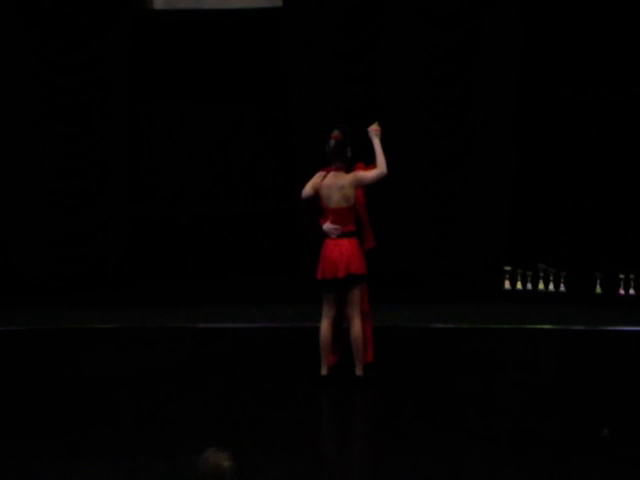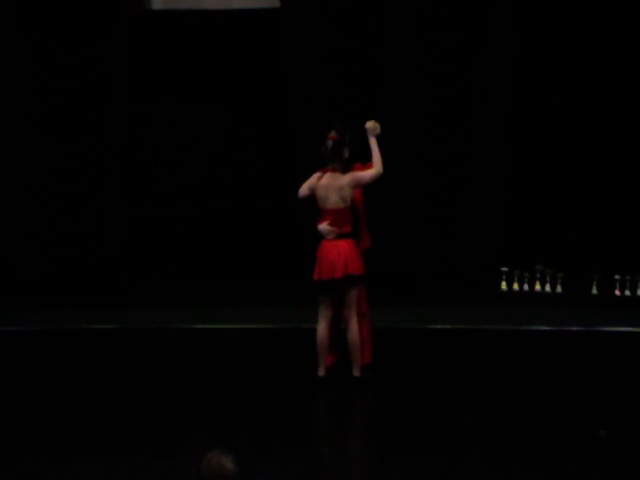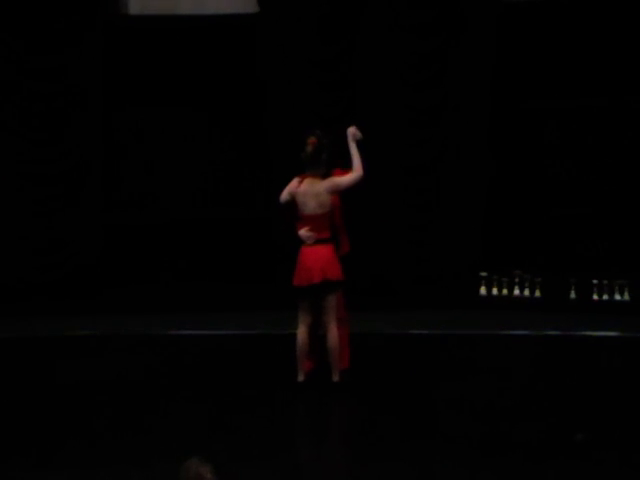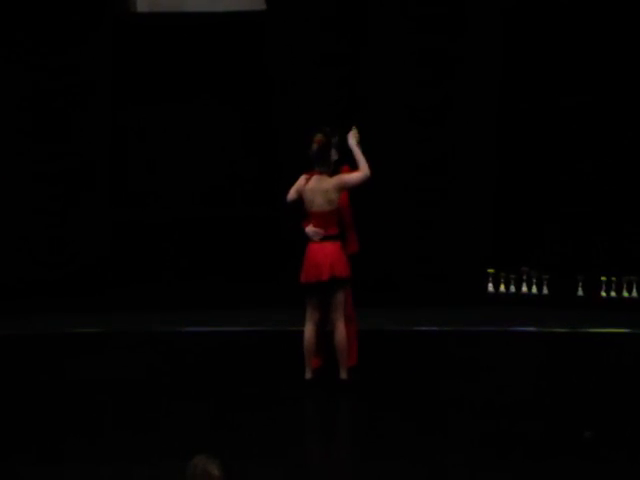
dt=0.5s
person 1, frame 1
left shoulder: (319, 178)
right shoulder: (353, 179)
left elbow: (303, 198)
right elbow: (383, 170)
right wrist: (375, 139)
left hip: (329, 250)
right hip: (351, 249)
left knee: (328, 314)
right knee: (354, 315)
left ankle: (324, 370)
right ankle: (358, 371)
person 1, frame 2
left shoulder: (316, 179)
right shoulder: (350, 180)
left elbow: (300, 198)
right elbow: (379, 170)
right wrist: (372, 138)
left hip: (326, 251)
right hip: (347, 251)
left knee: (324, 316)
right knee: (351, 317)
left ankle: (322, 370)
right ankle: (356, 371)
person 1, frame 3
left shoulder: (296, 184)
right shoulder: (328, 185)
left elbow: (281, 204)
right elbow: (359, 173)
right wrist: (351, 142)
left hip: (305, 257)
right hip: (326, 255)
left knee: (304, 322)
right knee: (330, 322)
left ankle: (301, 375)
right ankle: (335, 376)
person 1, frame 4
left shoulder: (303, 181)
right shoulder: (336, 183)
left elbow: (288, 204)
right elbow: (366, 173)
right wrist: (354, 146)
left hip: (313, 253)
right hip: (334, 253)
left knee: (311, 319)
right knee: (338, 319)
left ankle: (308, 373)
right ankle: (343, 373)
person 2, frame 1
left shoulder: (358, 171)
right wrist: (323, 224)
left hip: (357, 244)
left knee: (361, 302)
left ankle: (366, 357)
right ankle: (332, 354)
person 2, frame 2
left shoulder: (358, 171)
right wrist: (319, 226)
left hip: (355, 245)
left knee: (359, 304)
left ankle: (363, 356)
right ankle: (331, 353)
person 2, frame 3
left shoulder: (335, 177)
right wrist: (298, 231)
left hip: (333, 250)
left knee: (337, 307)
left ankle: (341, 362)
right ankle: (310, 359)
person 2, frame 4
left shoulder: (344, 172)
right wrist: (306, 228)
left hip: (341, 246)
left knee: (344, 304)
left ankle: (349, 359)
right ankle: (317, 356)
